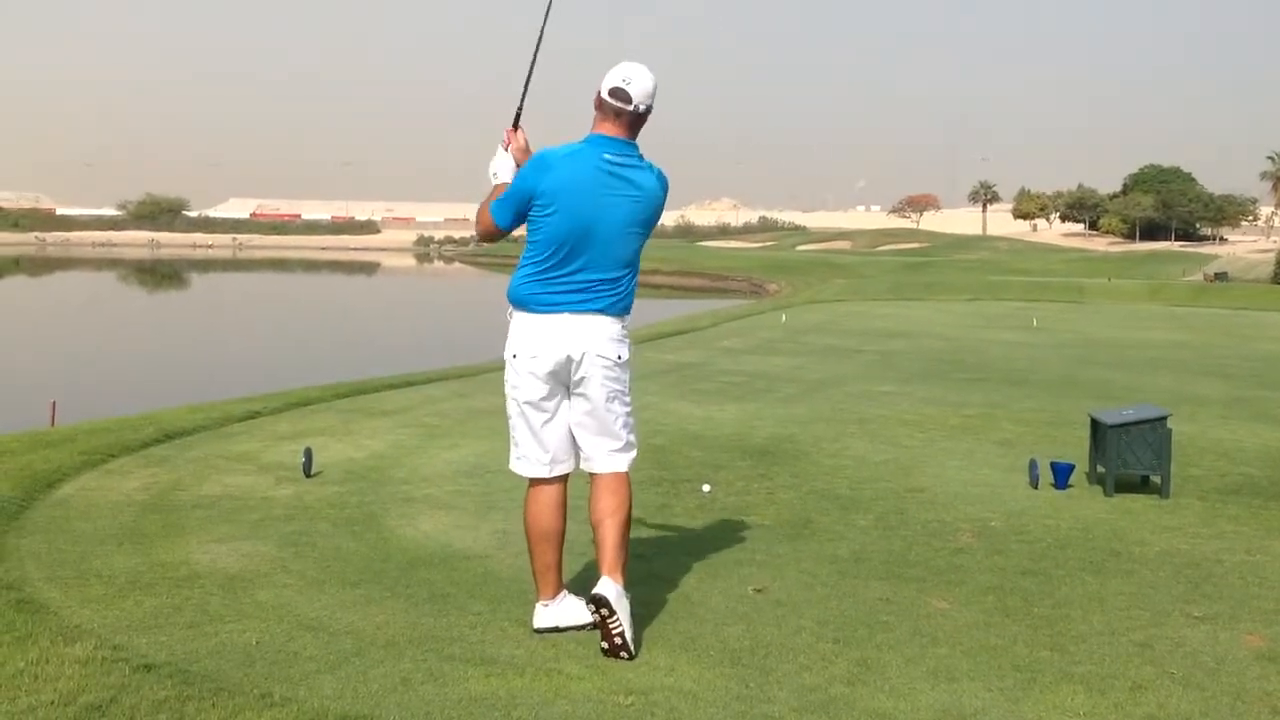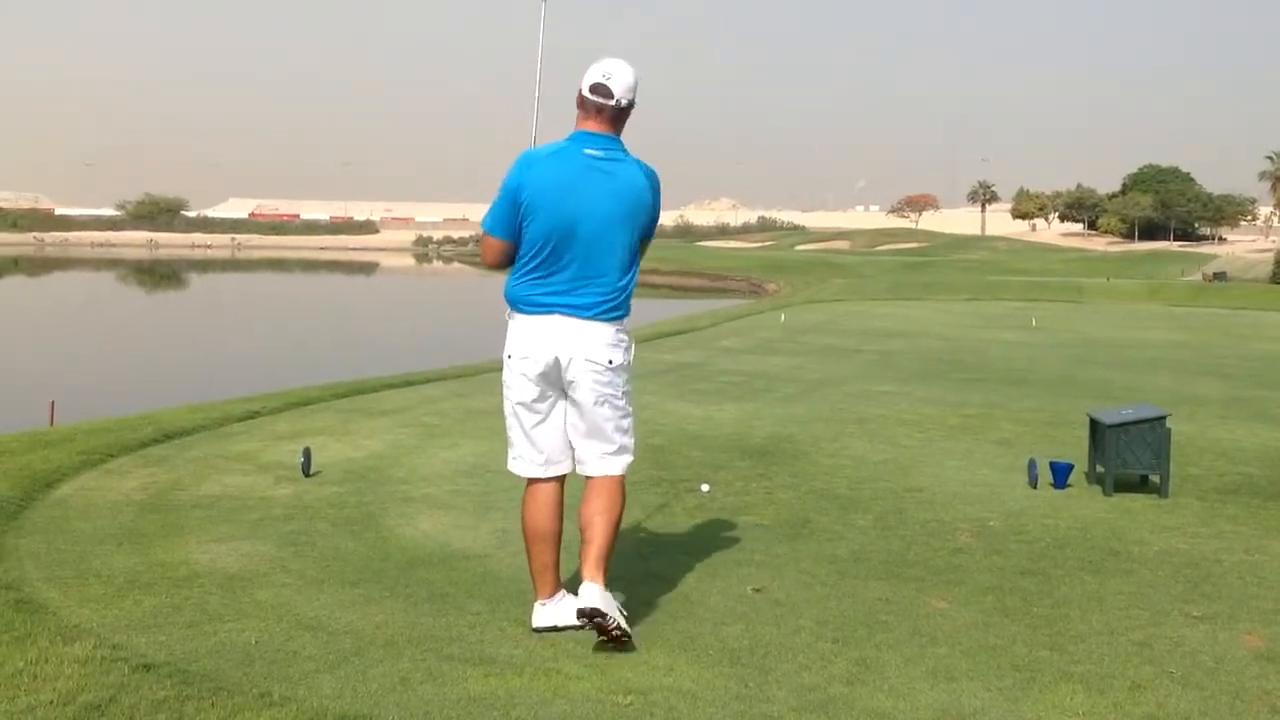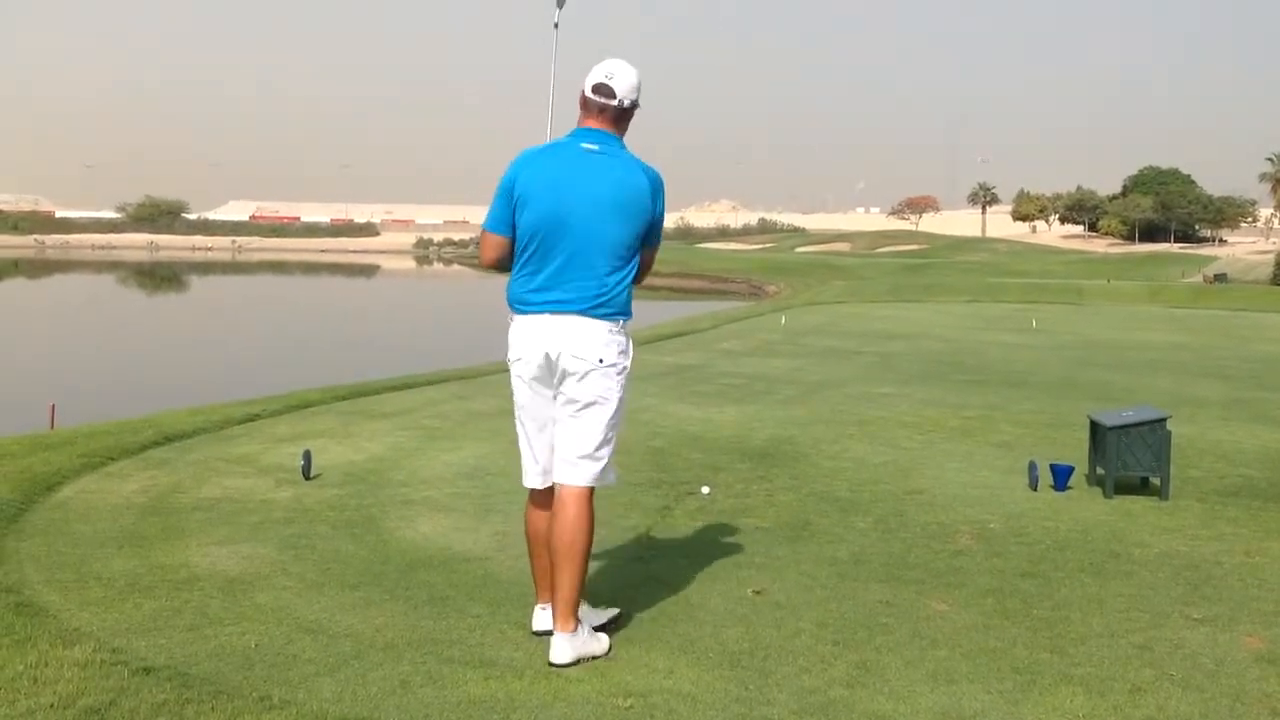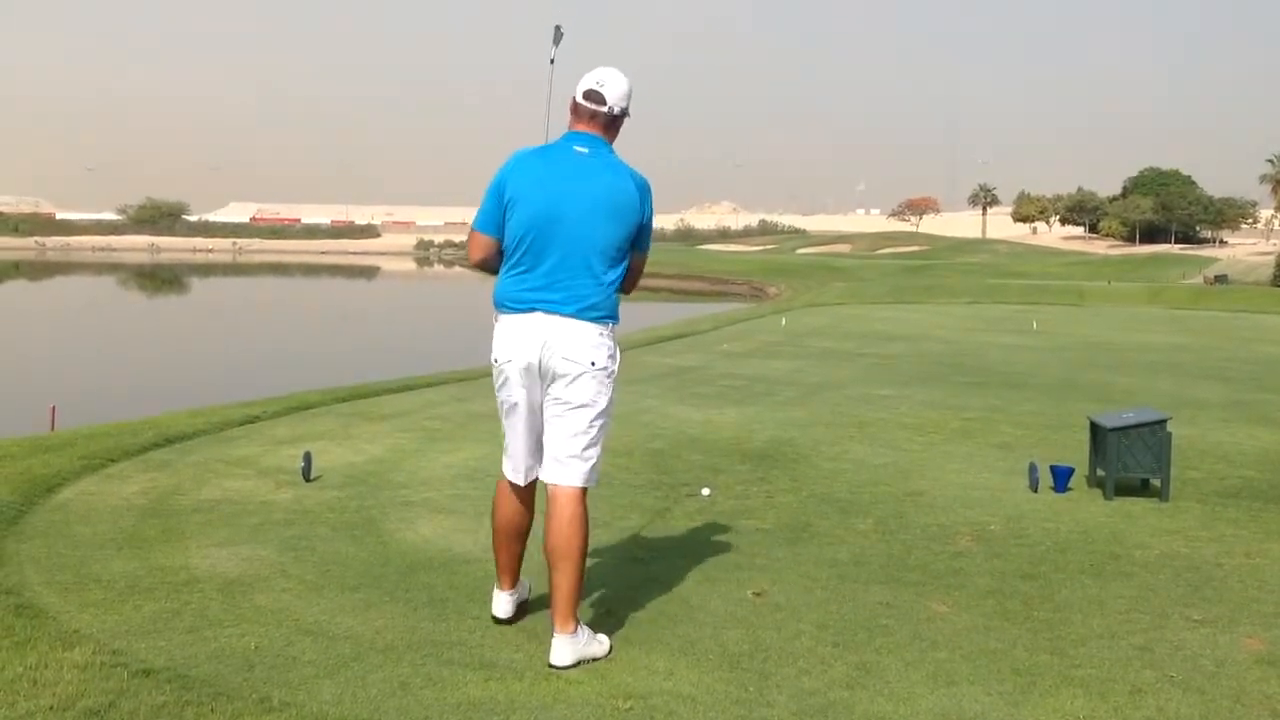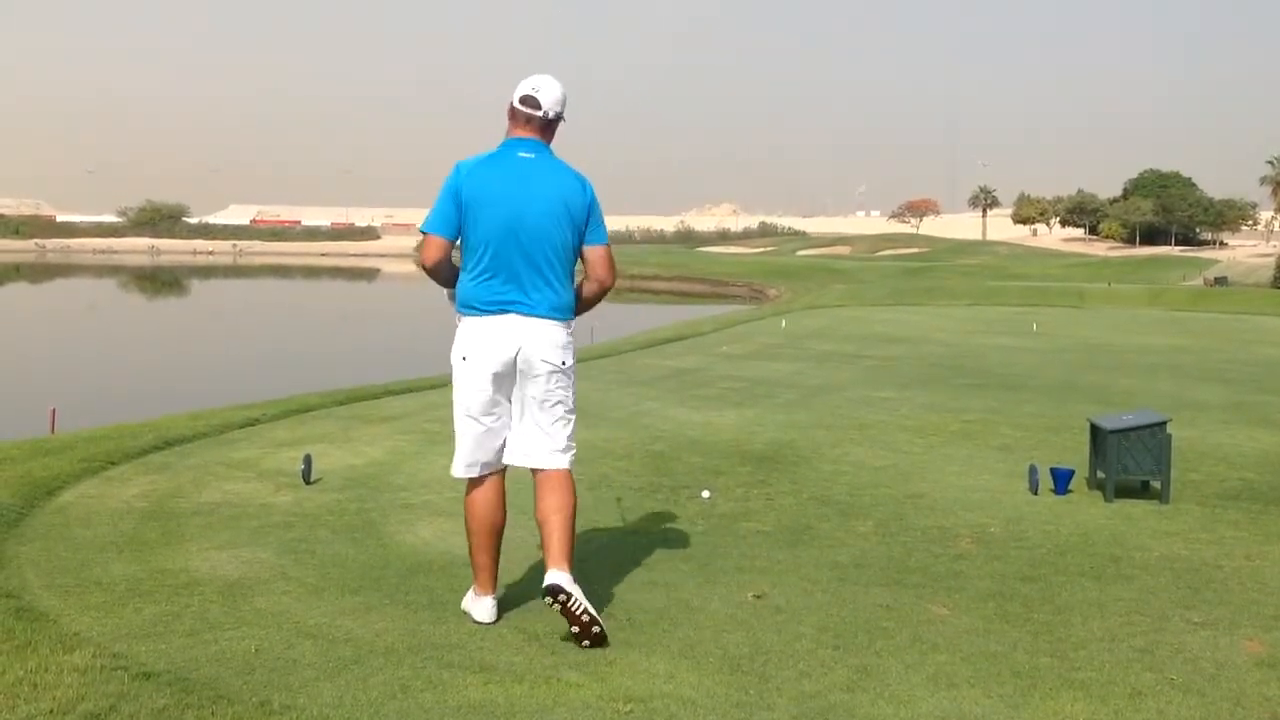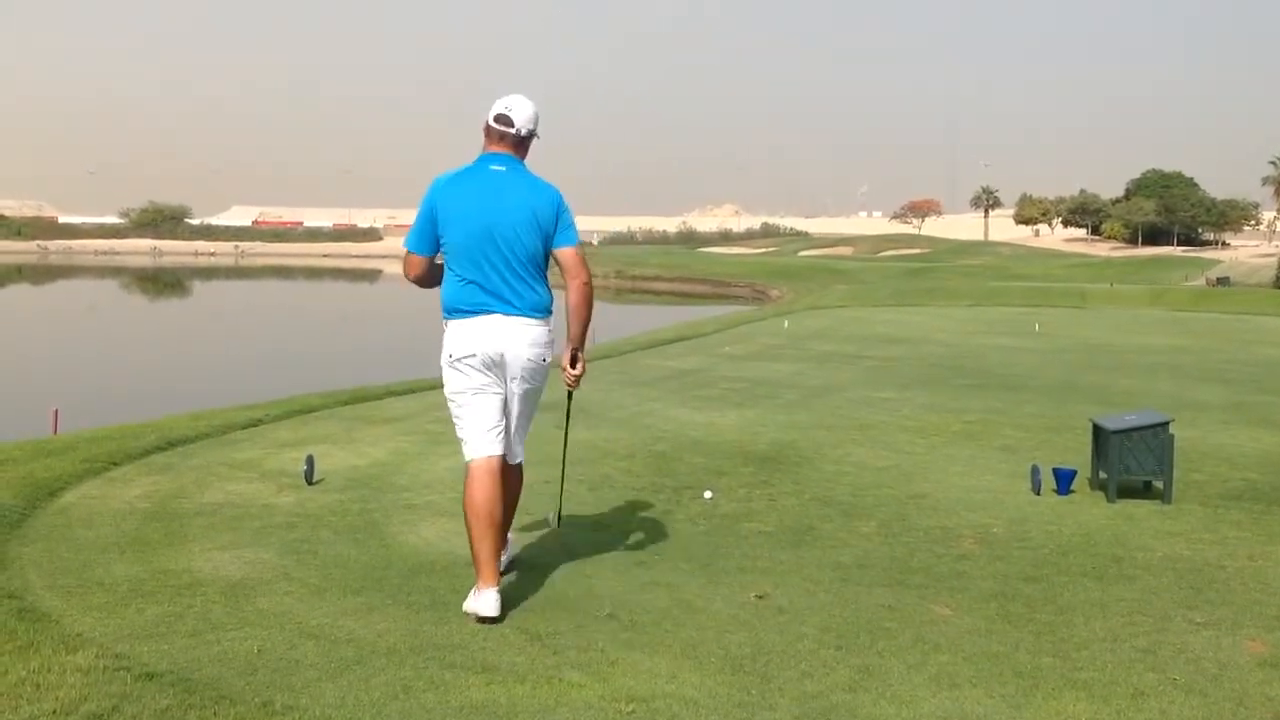
dt=0.4s
person 1, frame 1
left shoulder: (547, 167)
right shoulder: (654, 185)
left elbow: (487, 228)
left wrist: (506, 168)
left hip: (536, 334)
right hip: (602, 336)
left knee: (545, 472)
right knee: (610, 465)
left ankle: (550, 601)
right ankle: (611, 585)
person 1, frame 2
left shoulder: (532, 168)
right shoulder: (644, 181)
left elbow: (492, 255)
left hip: (532, 333)
right hip: (599, 339)
left knee: (543, 471)
right knee: (606, 469)
left ankle: (548, 600)
right ankle: (594, 588)
person 1, frame 3
left shoulder: (528, 166)
right shoulder: (645, 181)
left elbow: (490, 256)
left hip: (531, 333)
right hip: (596, 339)
left knee: (543, 480)
right knee: (575, 483)
left ankle: (548, 606)
right ankle: (567, 630)
person 1, frame 4
left shoulder: (519, 166)
right shoulder: (633, 186)
left elbow: (479, 254)
left hip: (516, 332)
right hip: (584, 341)
left knee: (518, 473)
right knee: (568, 484)
left ankle: (506, 591)
right ankle: (567, 633)
person 1, frame 5
left shoulder: (467, 174)
right shoulder: (576, 186)
left elbow: (431, 258)
right elbow: (602, 279)
left hip: (482, 336)
right hip: (548, 338)
left knee: (482, 471)
right knee: (553, 466)
left ankle: (483, 594)
right ankle: (560, 574)
person 1, frame 6
left shoulder: (444, 189)
right shoulder: (547, 196)
left elbow: (416, 271)
right elbow: (579, 279)
right wrist: (576, 348)
left hip: (469, 336)
right hip: (529, 336)
left knee: (483, 459)
right knee: (510, 454)
left ankle: (487, 586)
right ankle: (497, 550)
